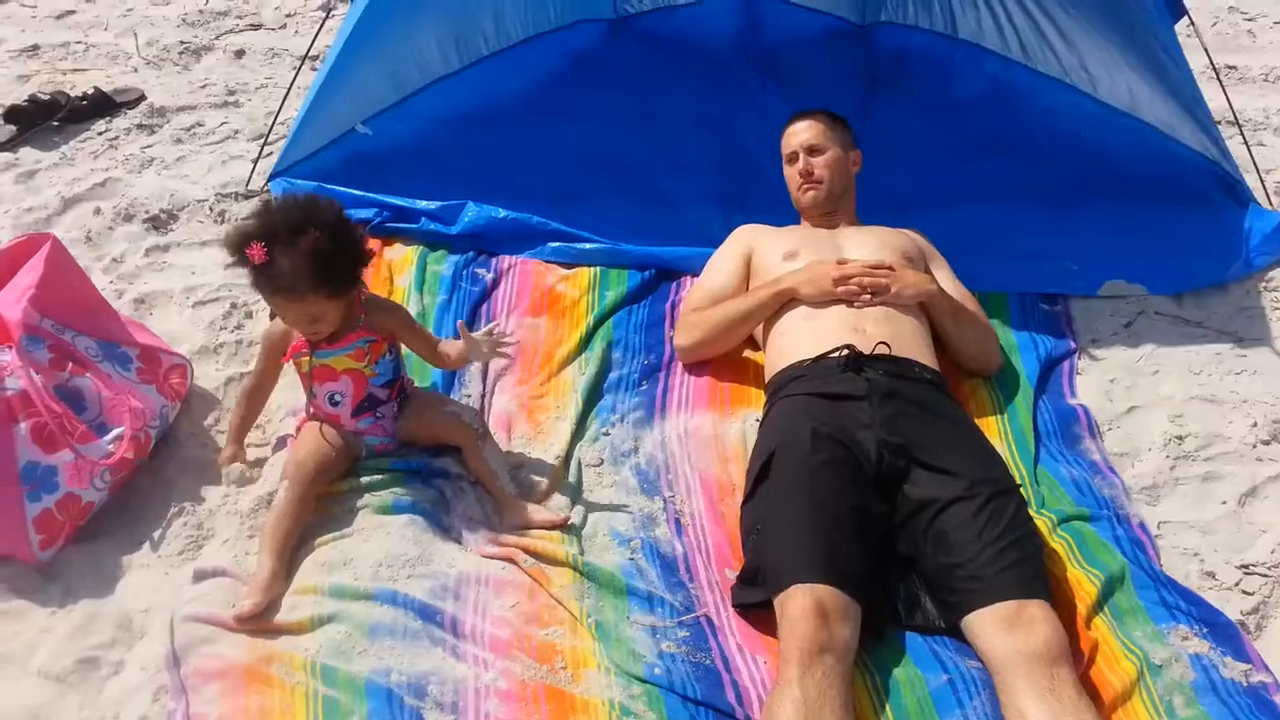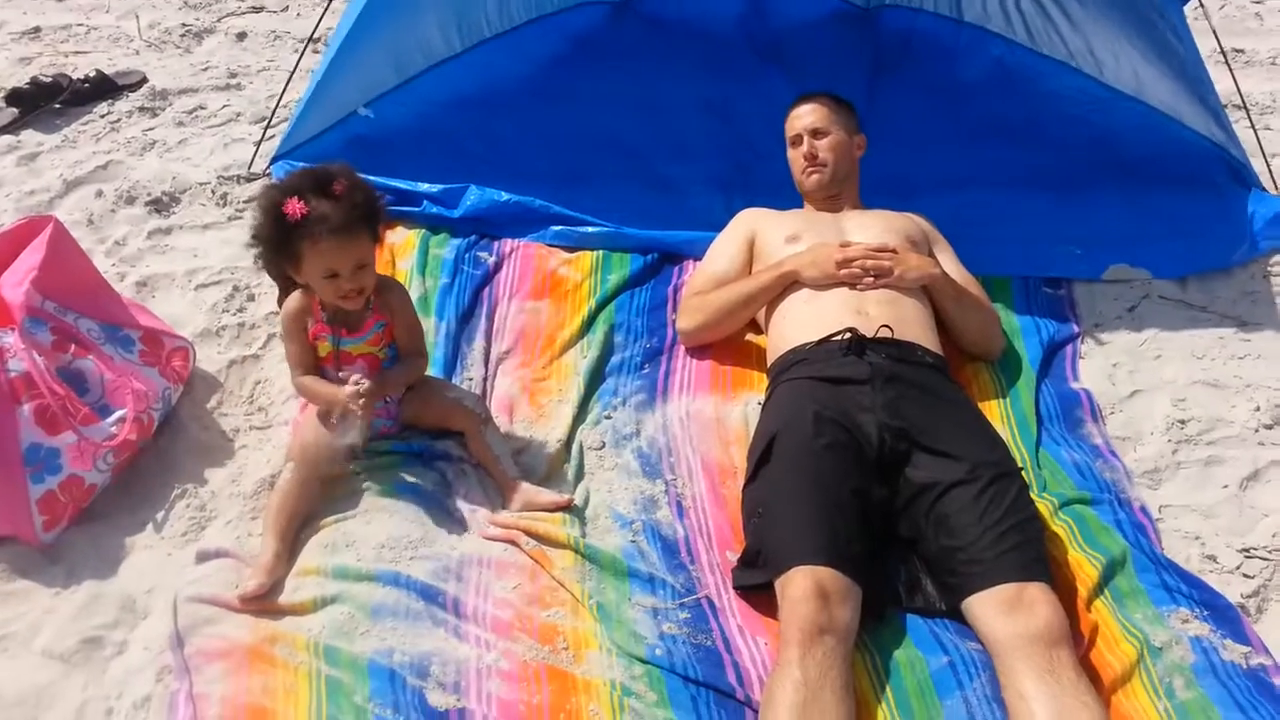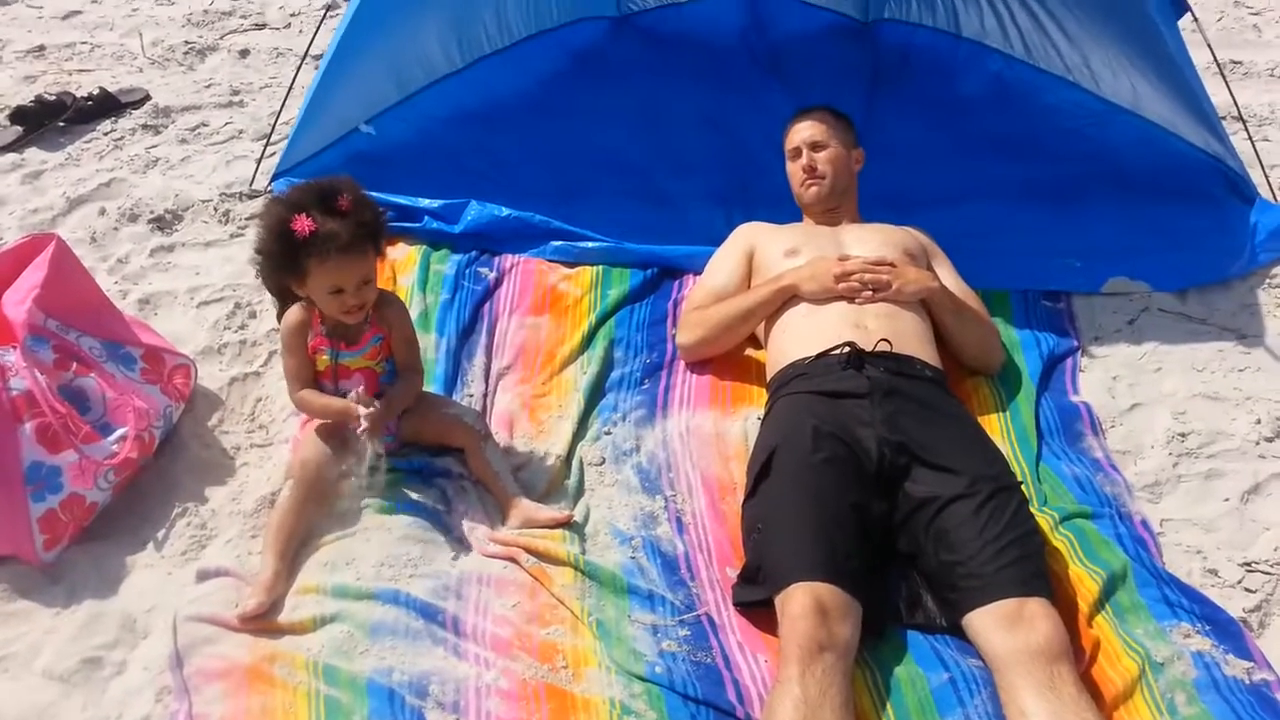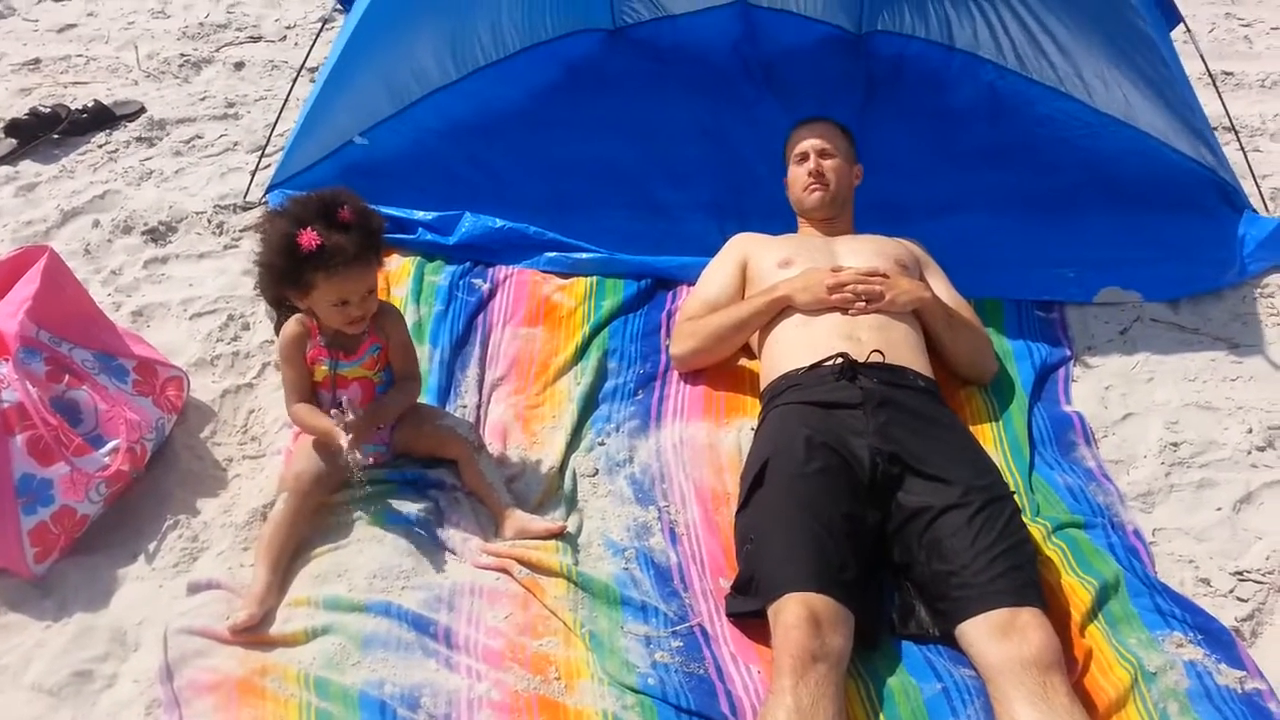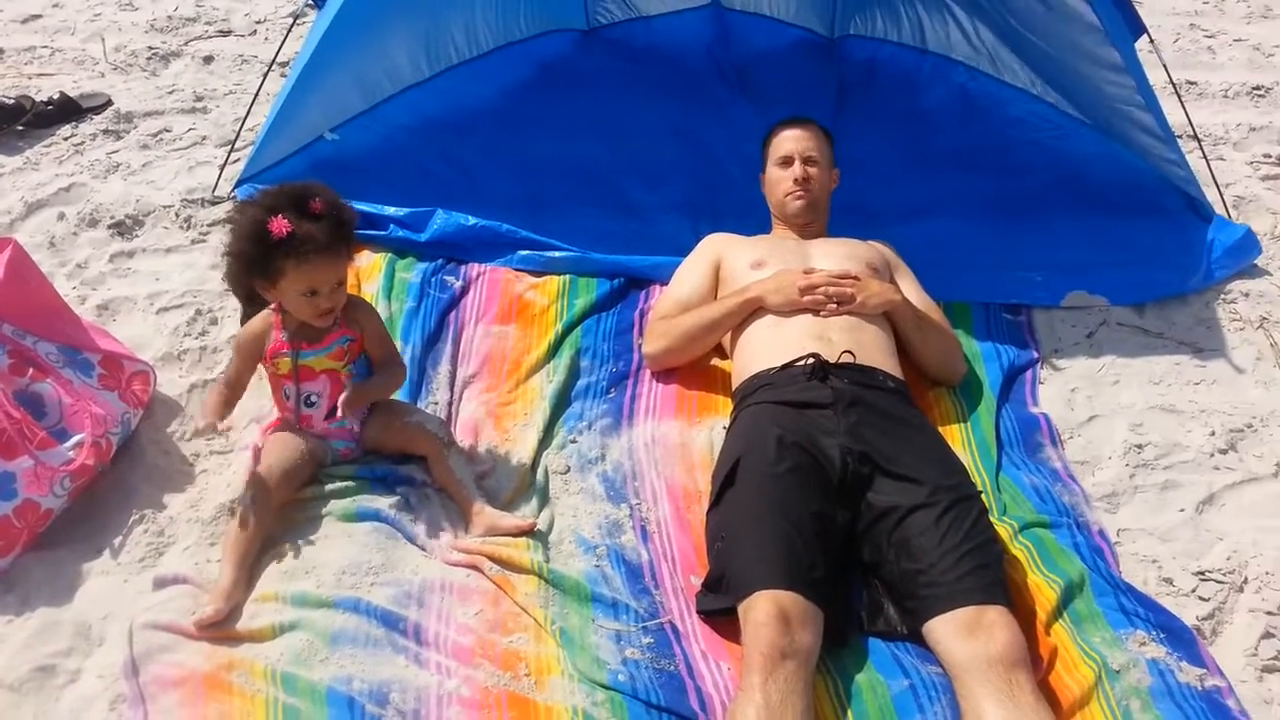
dt=0.5s
person 1, frame 1
left shoulder: (910, 242)
right shoulder: (755, 239)
left elbow: (987, 356)
right elbow: (688, 337)
left wrist: (927, 292)
right wrist: (791, 286)
left hip: (926, 410)
right hip: (812, 407)
left knee: (1034, 640)
right knee: (813, 632)
person 1, frame 2
left shoulder: (913, 225)
right shoulder: (758, 222)
left elbow: (990, 339)
right elbow: (690, 321)
left wrist: (930, 274)
right wrist: (794, 270)
left hip: (928, 392)
right hip: (815, 390)
left knee: (1035, 623)
right knee: (813, 615)
person 1, frame 3
left shoulder: (912, 240)
right shoulder: (757, 237)
left elbow: (989, 354)
right elbow: (691, 335)
left wrist: (928, 289)
right wrist: (792, 283)
left hip: (928, 408)
right hip: (814, 405)
left knee: (1035, 638)
right knee: (813, 631)
person 1, frame 4
left shoulder: (905, 250)
right shoulder: (752, 246)
left elbow: (982, 363)
right elbow: (683, 346)
left wrist: (921, 299)
right wrist: (786, 293)
left hip: (919, 416)
right hip: (807, 415)
left knee: (1028, 649)
right knee: (806, 641)
person 1, frame 5
left shoulder: (876, 253)
right shoulder: (724, 247)
left elbow: (951, 365)
right elbow: (657, 345)
left wrist: (891, 302)
right wrist: (758, 295)
left hip: (892, 419)
right hip: (779, 416)
left knee: (993, 646)
right knee: (776, 636)
person 2, frame 1
left shoulder: (380, 314)
right shoulder: (282, 333)
left elbow: (435, 351)
right elbow: (258, 386)
left wrist: (467, 350)
right wrist: (234, 443)
left hip: (398, 410)
right hip: (333, 428)
left knee: (468, 428)
right knee: (296, 477)
left ankle: (511, 503)
right ankle: (269, 572)
person 2, frame 2
left shoulder: (391, 295)
right shoulder: (297, 311)
left elbow: (416, 358)
right elbow: (302, 379)
left wrist: (378, 387)
right wrist: (344, 397)
left hip: (399, 392)
right hip: (334, 407)
left knee: (471, 410)
right knee: (303, 460)
left ankle: (514, 486)
right ankle: (272, 554)
person 2, frame 3
left shoulder: (389, 309)
right shoulder: (297, 324)
left elbow: (412, 375)
right elbow: (301, 393)
left wrist: (384, 410)
right wrist: (351, 410)
left hip: (397, 410)
right hip: (335, 422)
left knee: (469, 425)
right knee: (304, 474)
left ankle: (514, 503)
right ankle: (272, 572)
person 2, frame 4
left shoulder: (387, 319)
right shoulder: (296, 334)
left elbow: (409, 382)
right elbow: (298, 406)
left wrist: (375, 416)
right wrist: (337, 429)
left hip: (392, 421)
right hip: (329, 434)
left knee: (464, 437)
right knee: (298, 485)
left ankle: (507, 514)
right ankle: (264, 584)
person 2, frame 5
left shoulder: (358, 314)
right shoulder: (260, 332)
left elbow: (394, 369)
right elbow: (230, 383)
left wrist: (365, 391)
right wrist: (210, 416)
left hip: (366, 418)
right hip: (301, 433)
left knee: (432, 435)
right knee: (264, 481)
left ankle: (477, 511)
right ankle: (231, 581)
